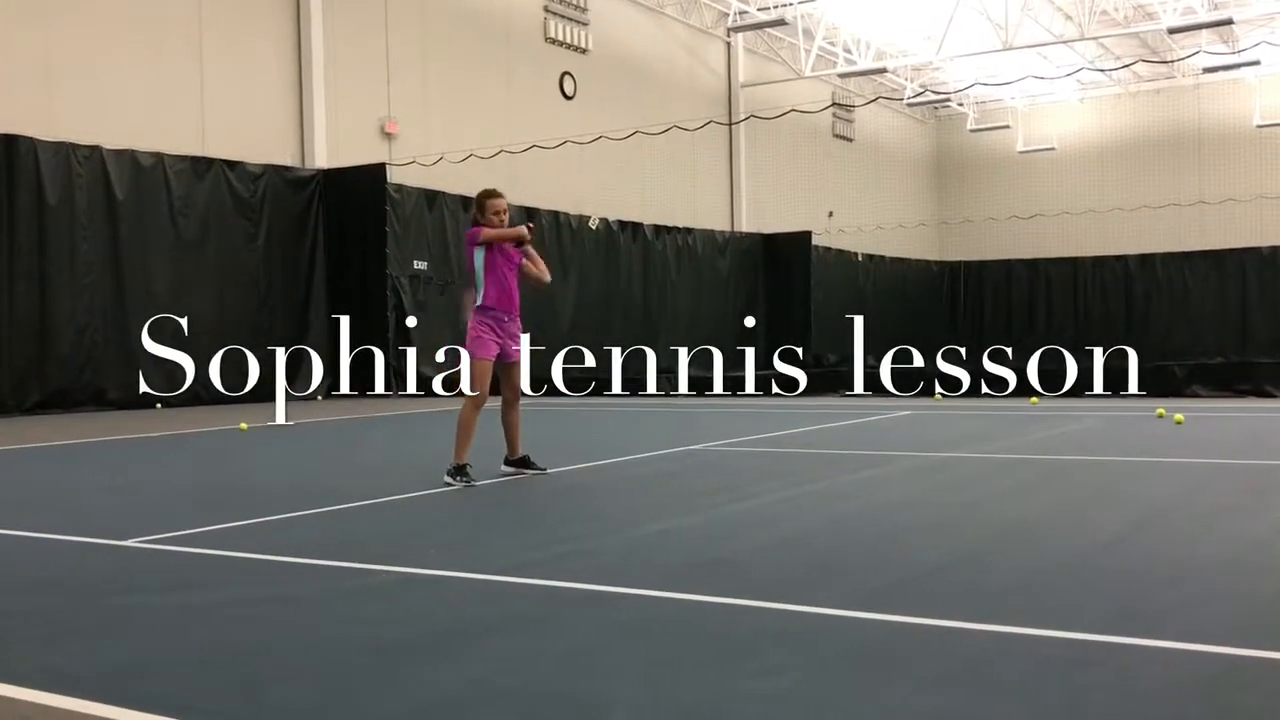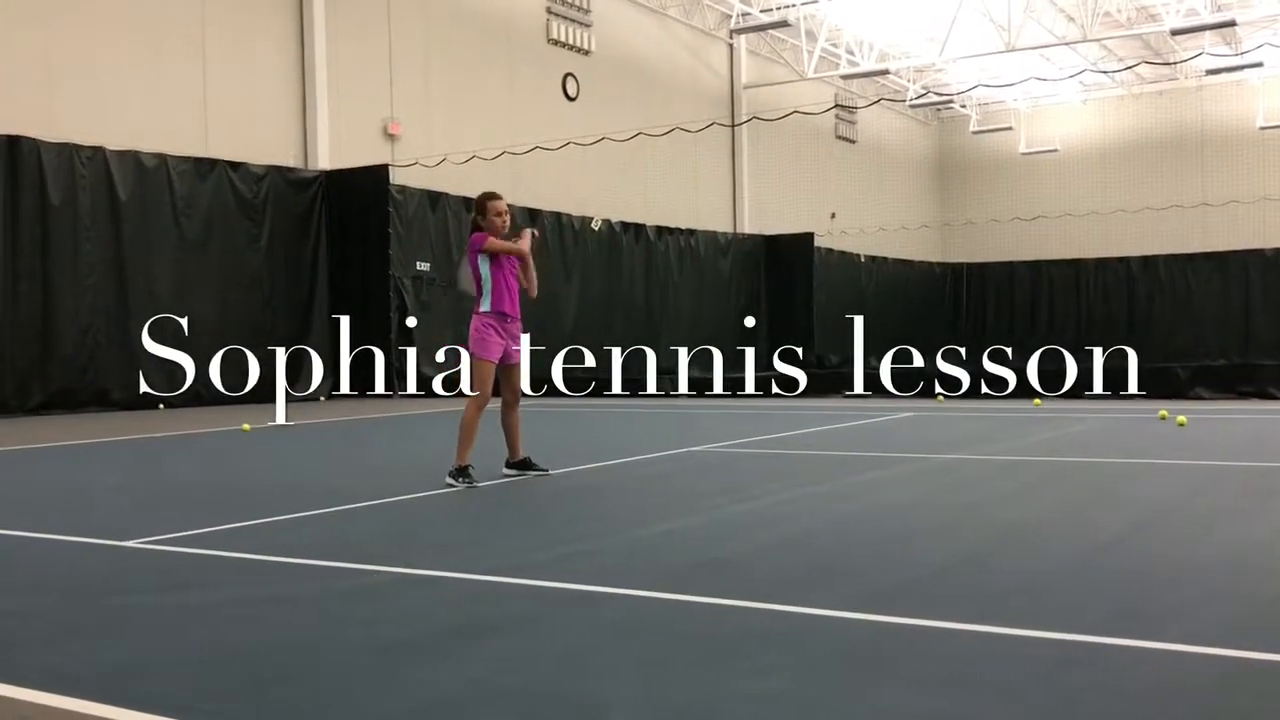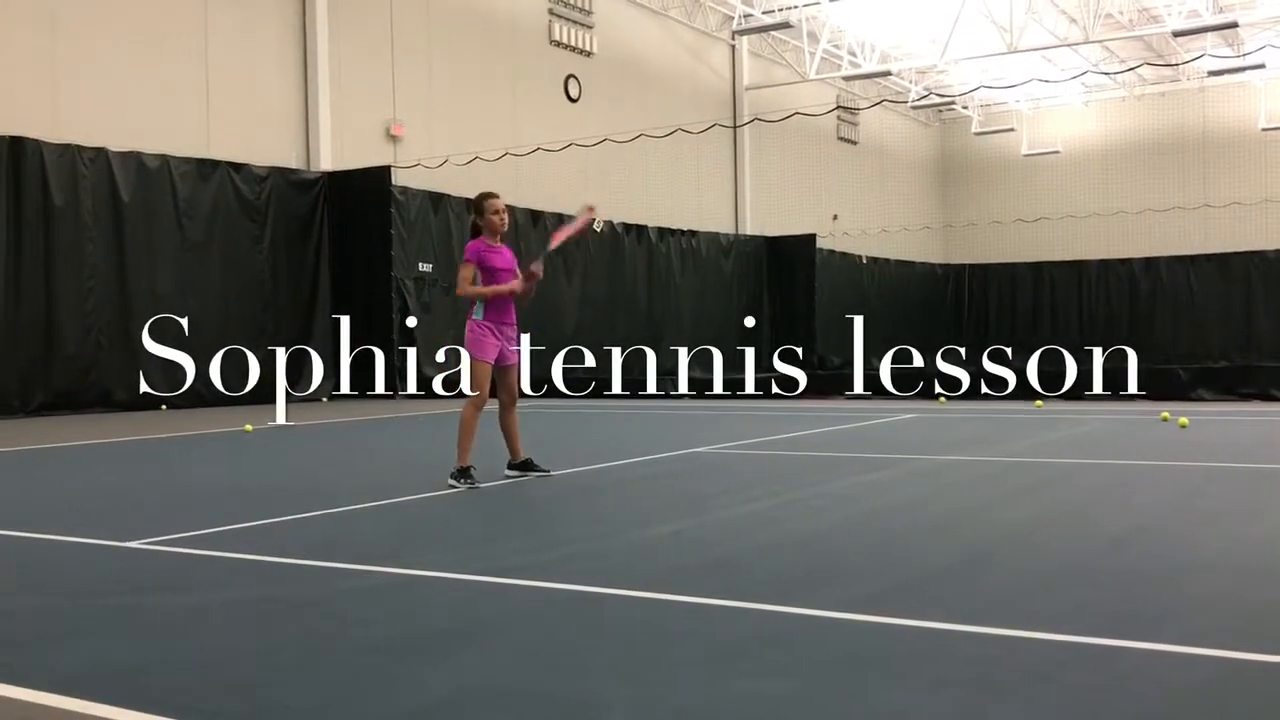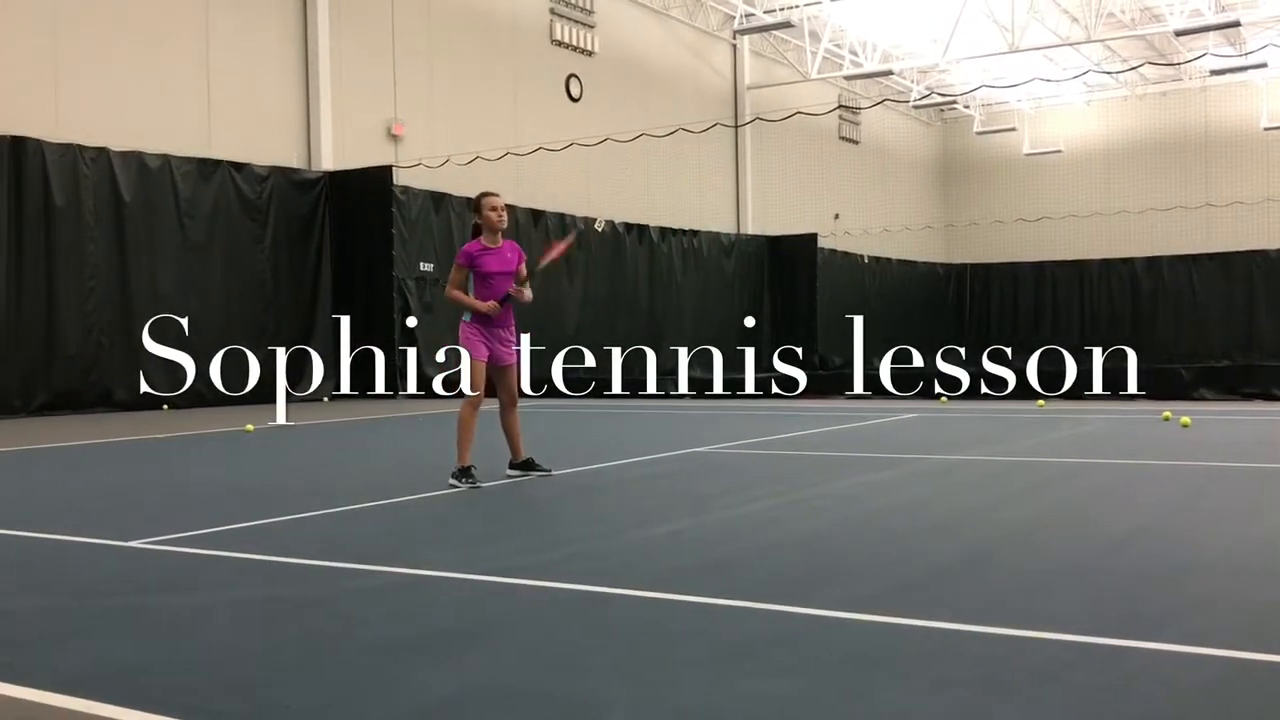
dt=0.3s
person 1, frame 1
left shoulder: (514, 251)
right shoulder: (476, 236)
left elbow: (544, 278)
right elbow: (521, 231)
left wrist: (526, 246)
right wrist: (522, 233)
left hip: (511, 325)
right hip: (485, 324)
left knee: (513, 395)
right knee: (478, 396)
left ankle: (514, 457)
right ankle: (457, 465)
person 1, frame 2
left shoulder: (509, 254)
right shoulder: (479, 240)
left elbow: (531, 291)
right elbow: (520, 246)
left wrist: (526, 254)
right wrist: (526, 237)
left hip: (512, 327)
right hip: (488, 325)
left knee: (512, 397)
right knee: (481, 397)
left ankle: (515, 459)
right ankle: (459, 467)
person 1, frame 3
left shoulder: (508, 252)
right shoulder: (474, 248)
left elbow: (521, 294)
right elbow: (463, 289)
left wrist: (531, 281)
right wrist: (502, 288)
left hip: (508, 330)
right hip: (483, 328)
left knee: (509, 399)
right knee: (478, 398)
left ankle: (517, 460)
right ankle: (461, 468)
person 1, frame 4
left shoulder: (514, 250)
right shoulder: (469, 251)
left elbow: (527, 291)
right elbow: (451, 290)
left wrist: (521, 293)
right wrist: (479, 305)
left hip: (505, 331)
right hip: (476, 330)
left knee: (510, 399)
right knee: (474, 397)
left ankle: (518, 460)
right ankle: (462, 468)
